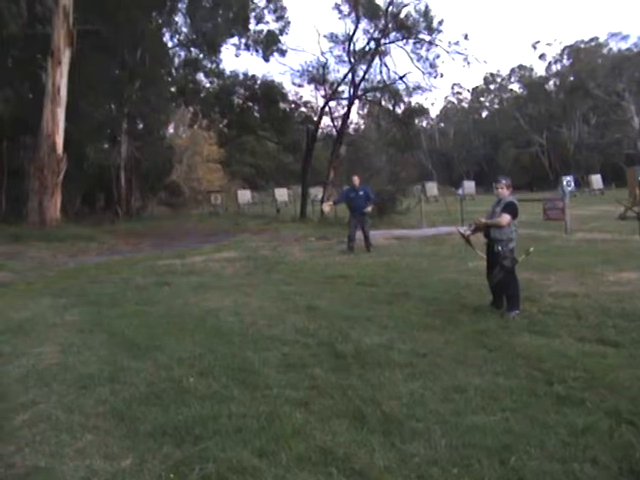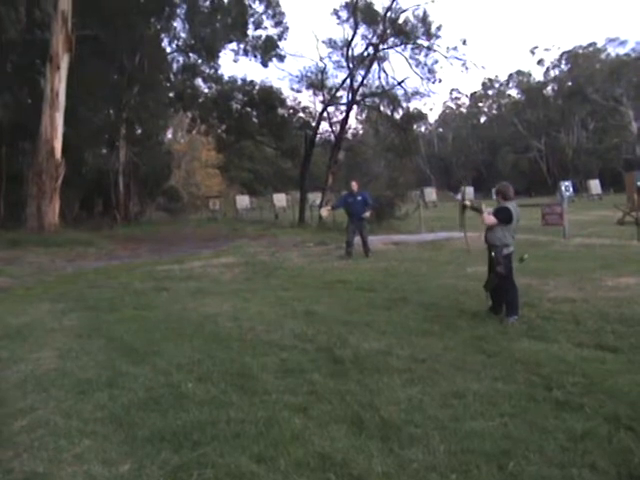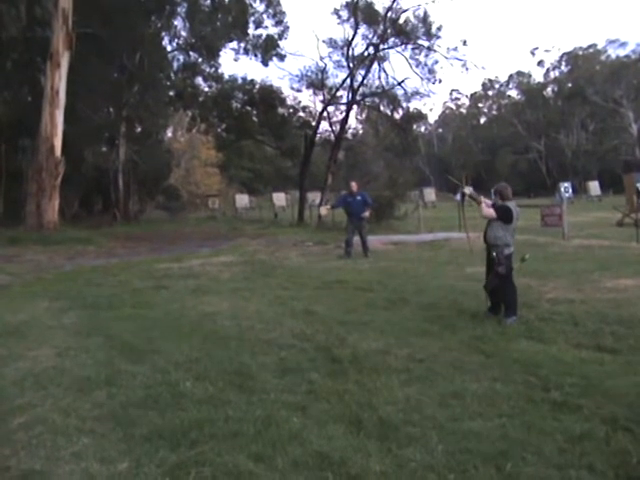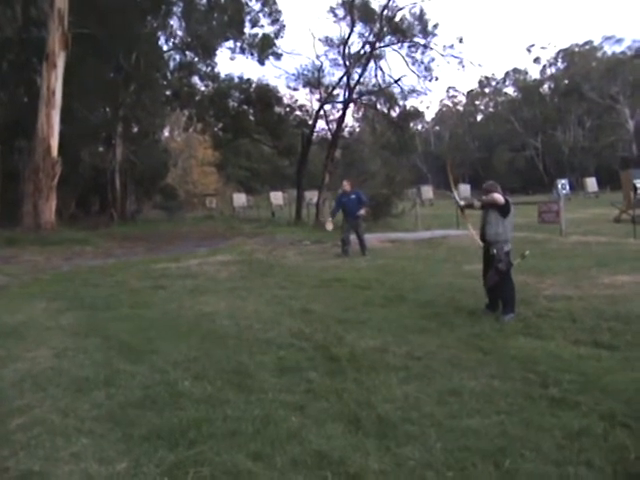
dt=1s
person 1, frame 1
left shoulder: (511, 204)
right shoulder: (497, 203)
left elbow: (503, 221)
right elbow: (489, 223)
left wrist: (485, 222)
right wrist: (474, 230)
left hip: (504, 246)
right hip: (493, 244)
left knee: (508, 276)
right knee: (492, 275)
left ankle: (514, 307)
right ankle: (497, 303)
person 1, frame 2
left shoulder: (505, 210)
right shoulder: (505, 208)
left elbow: (487, 221)
right elbow: (490, 214)
left wrist: (483, 212)
left hip: (502, 251)
right hip: (497, 250)
left knee: (506, 281)
right knee: (494, 280)
left ankle: (512, 313)
right ankle: (496, 308)
person 1, frame 3
left shoulder: (507, 209)
right shoulder: (502, 206)
left elbow: (485, 213)
right elbow: (487, 202)
left wrist: (481, 203)
left hip: (502, 251)
right hip: (494, 250)
left knee: (505, 282)
right knee: (492, 281)
left ankle: (511, 313)
right ankle: (495, 308)
person 1, frame 4
left shoulder: (503, 203)
right shoulder: (490, 204)
left elbow: (496, 197)
right elbow: (478, 204)
left wrist: (485, 200)
right wrist: (465, 204)
left hip: (500, 248)
right hip: (489, 247)
left knee: (504, 279)
right knee: (489, 278)
left ankle: (508, 311)
right ankle: (493, 305)
